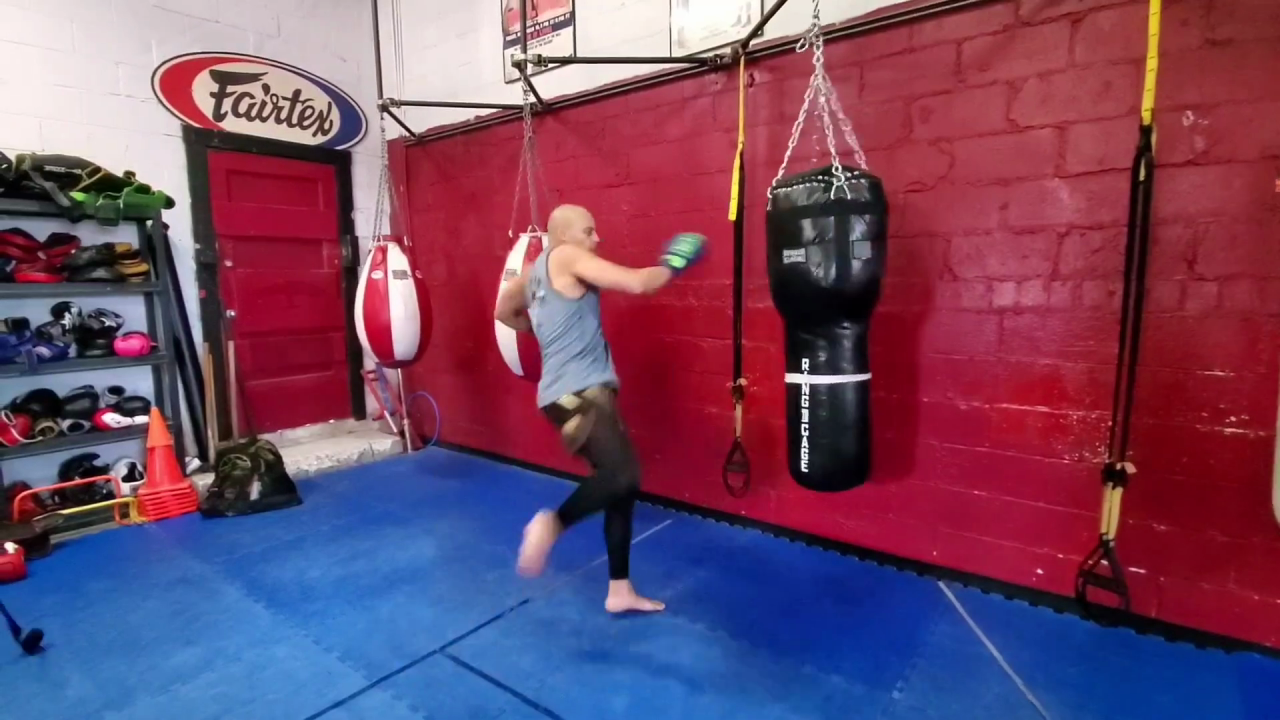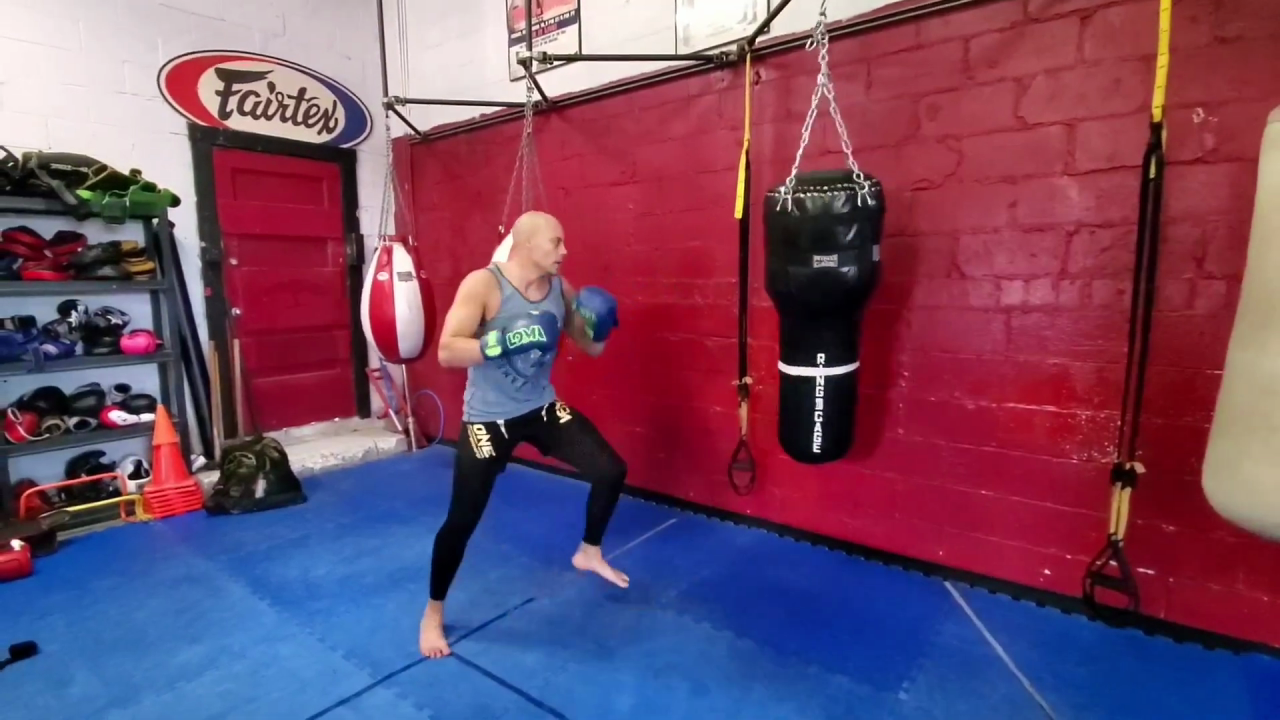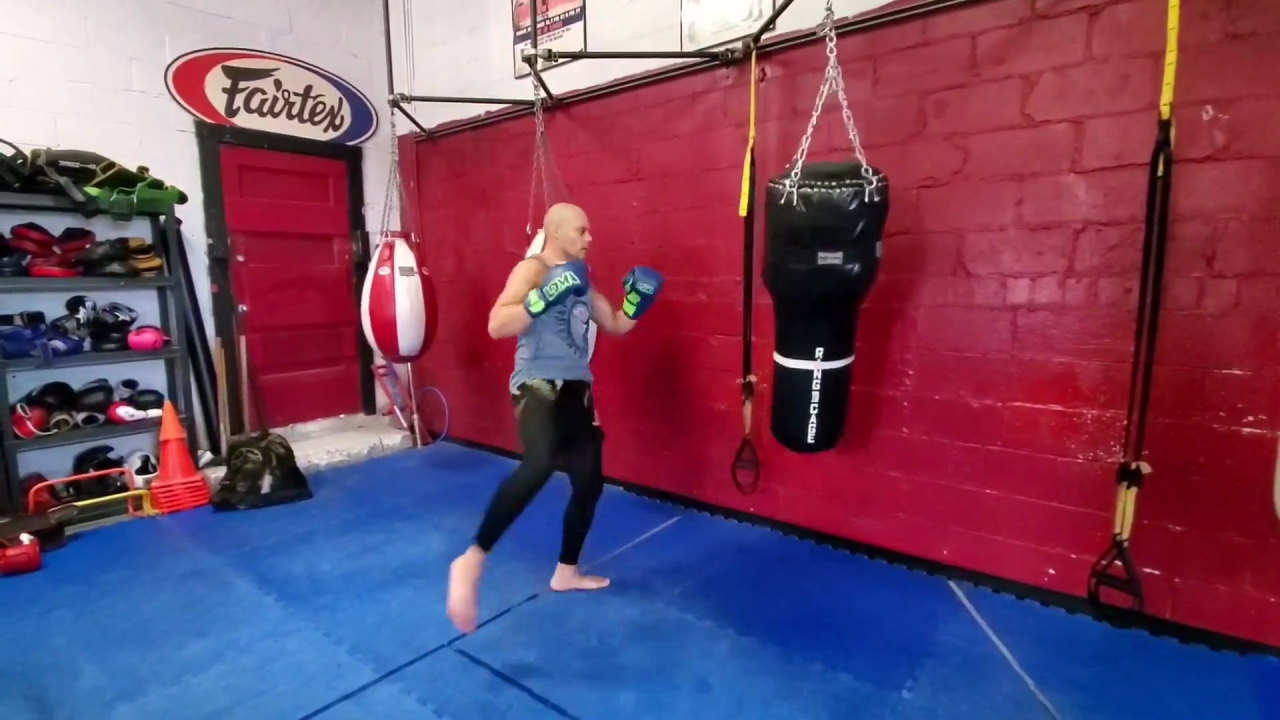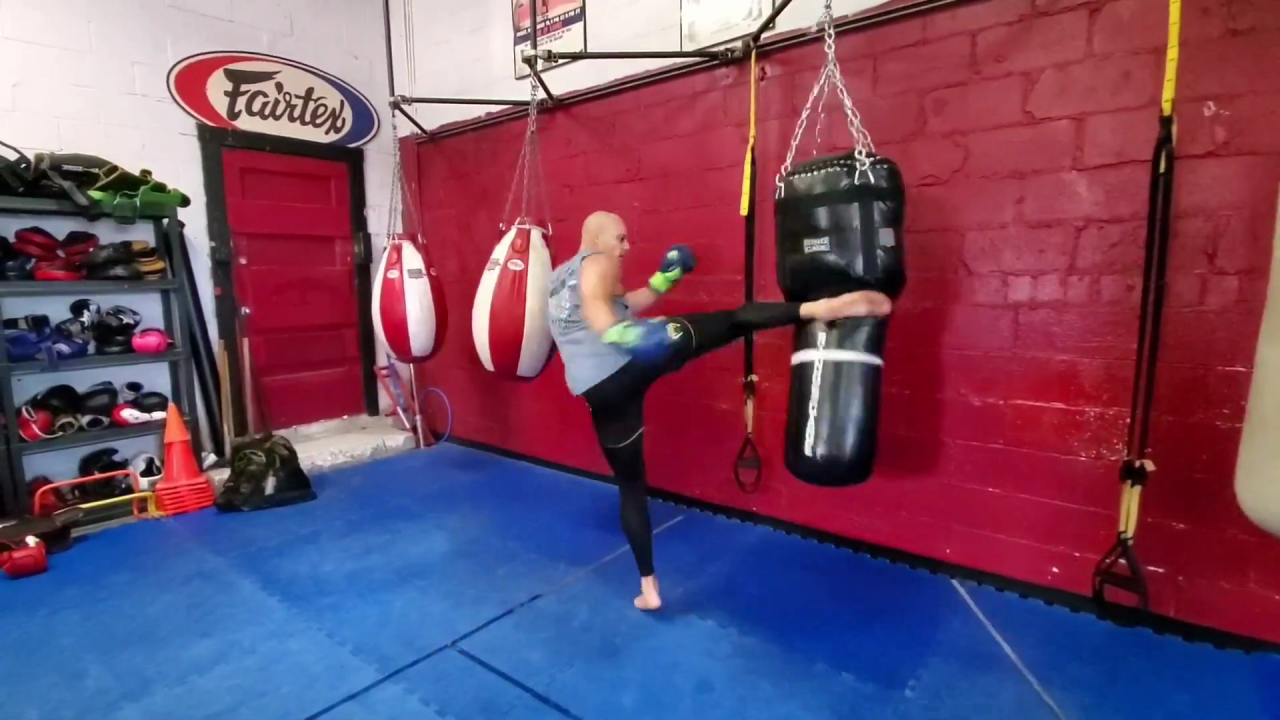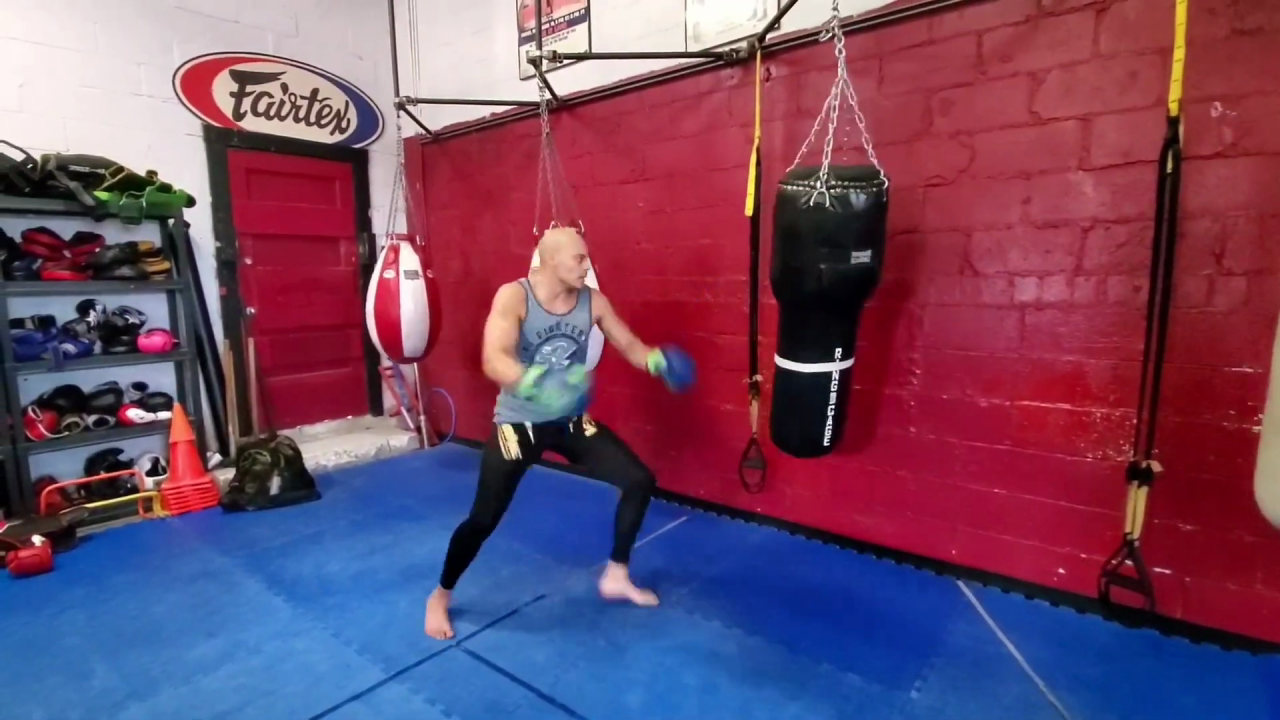
dt=1s
person 1, frame 1
left shoulder: (533, 274)
right shoulder: (566, 256)
left elbow: (503, 312)
right elbow: (636, 284)
right wrist: (677, 259)
left hip: (579, 390)
right hip: (580, 391)
left knee: (620, 487)
right knee: (622, 477)
left ankle: (620, 590)
right ankle: (550, 525)
person 1, frame 2
left shoulder: (561, 287)
right shoulder: (481, 285)
left elbow: (592, 346)
right elbow: (447, 353)
left wrist: (598, 322)
right wrist: (504, 341)
left hip: (543, 409)
right hip: (487, 421)
left knee: (611, 469)
right knee: (461, 521)
left ankle: (590, 551)
right ankle: (433, 612)
person 1, frame 3
left shoulder: (581, 278)
right shoulder: (534, 269)
left elbow: (616, 325)
right elbow: (498, 326)
left wrist: (637, 298)
right wrist: (545, 296)
left hip: (576, 389)
right hip: (539, 386)
left knee: (589, 484)
right knee: (539, 465)
left ankle: (567, 572)
right ankle: (472, 560)
person 1, frame 4
left shoulder: (562, 278)
right shoulder: (596, 262)
right elbow: (597, 314)
left wrist: (665, 278)
right wrist: (632, 335)
left hip: (596, 390)
right hip: (626, 368)
left knee: (630, 486)
right knee: (731, 320)
left ankle: (647, 588)
right ankle: (824, 309)
person 1, frame 5
left shoulder: (593, 301)
right shoulder: (513, 296)
left elbow: (631, 347)
right elbow: (495, 362)
left wrist: (664, 363)
right wrist: (541, 387)
left hip: (572, 419)
right hip: (519, 424)
left knee: (640, 481)
right knee: (484, 518)
left ankle: (617, 574)
right ankle: (440, 596)
